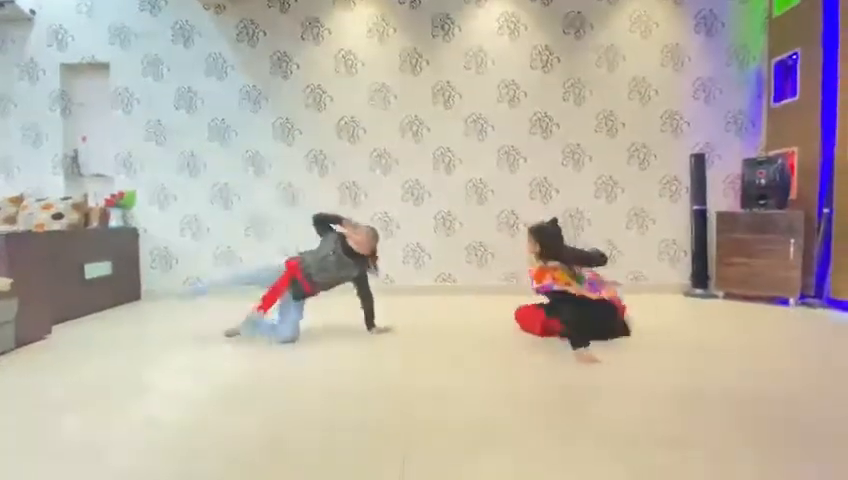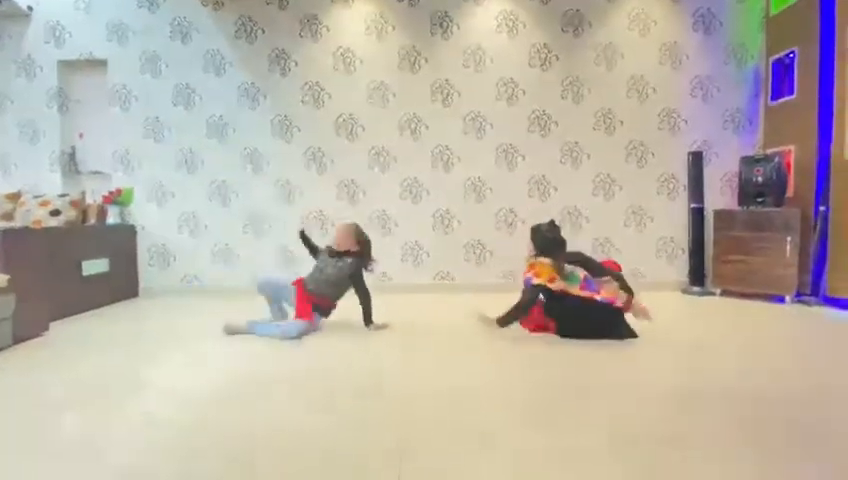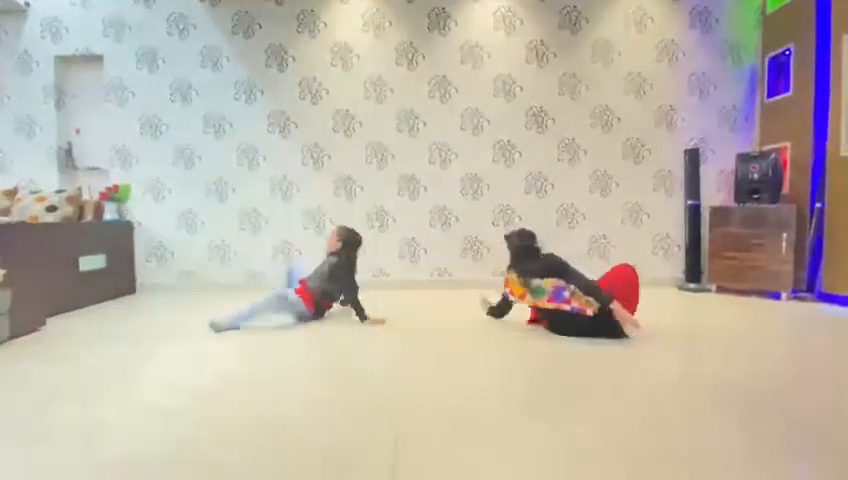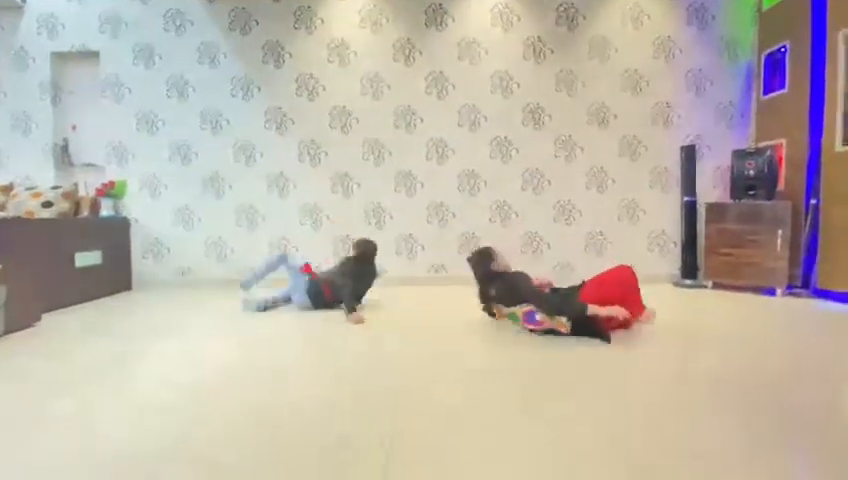
dt=0.2s
person 1, frame 1
left shoulder: (543, 276)
right shoulder: (568, 253)
left elbow: (567, 313)
right elbow: (601, 257)
left wrist: (579, 348)
left knee: (522, 314)
person 1, frame 2
left shoulder: (535, 271)
left elbow: (525, 306)
left wrist: (498, 322)
right wrist: (632, 301)
left hip: (571, 329)
right hip: (606, 319)
person 1, frame 3
right shoulder: (550, 261)
left elbow: (500, 311)
right elbow: (583, 283)
left wrist: (489, 309)
right wrist: (615, 305)
left hip: (560, 326)
right hip: (588, 320)
right knee: (626, 272)
person 1, frame 4
left shoulder: (491, 294)
right shoulder: (513, 280)
right elbow: (548, 303)
right wrist: (598, 310)
right hip: (573, 316)
right knee: (624, 275)
right ankle: (635, 315)
person 2, frame 1
left shoulder: (357, 268)
right shoulder: (334, 238)
left elbow: (366, 297)
right elbow: (317, 218)
left wrist: (371, 326)
right wrist: (341, 220)
left hip: (297, 293)
right hip: (289, 272)
left knee: (286, 335)
right knee: (240, 279)
left ankle: (250, 325)
person 2, frame 2
left shoulder: (352, 265)
right shoulder: (330, 251)
left elbow: (364, 295)
right elbow: (317, 254)
left wrist: (369, 322)
right wrist: (303, 234)
left hip: (315, 310)
right hip: (300, 291)
left knee: (292, 331)
right knee: (264, 285)
left ankle: (245, 327)
right ankle: (279, 314)
person 2, frame 3
left shoulder: (336, 262)
right shoulder: (347, 263)
left elbow: (348, 291)
right elbow: (350, 292)
left wrist: (364, 317)
left hip: (310, 307)
left knee: (278, 297)
right knee: (293, 270)
person 2, frame 4
left shoulder: (349, 262)
right shoulder: (371, 274)
left elbow: (347, 288)
right elbow: (356, 296)
left hip: (312, 288)
right hip: (317, 302)
left knee: (283, 257)
right ankle: (263, 303)
